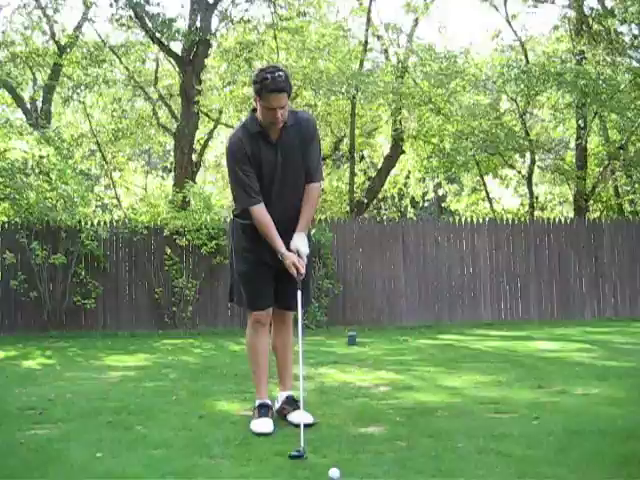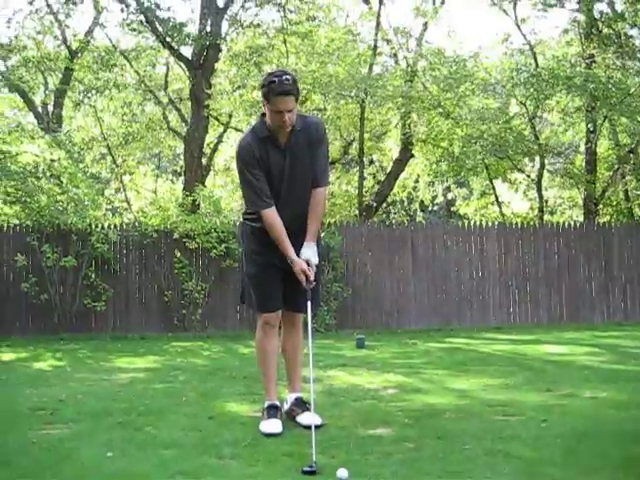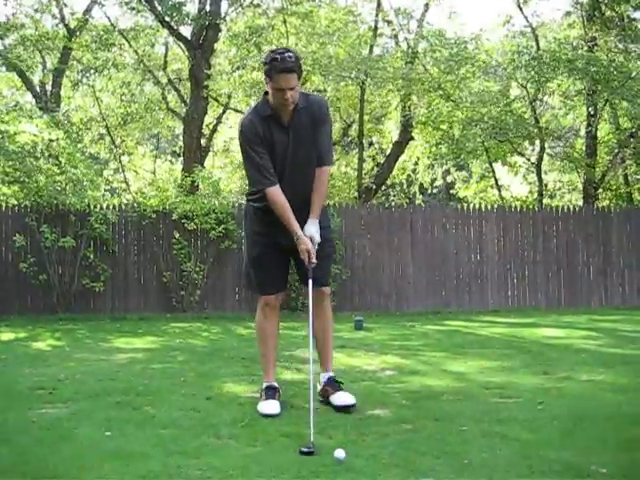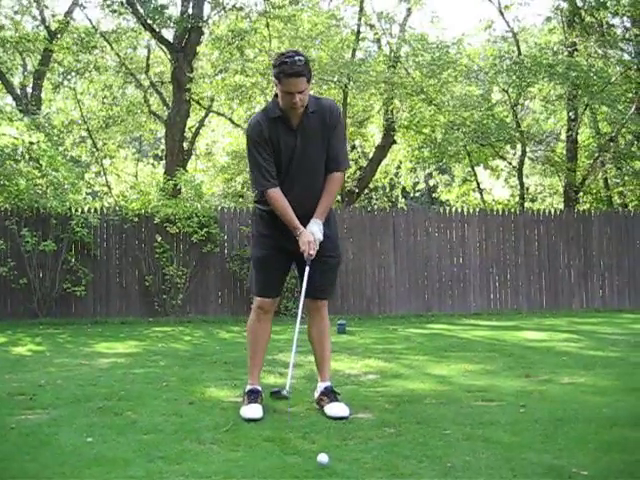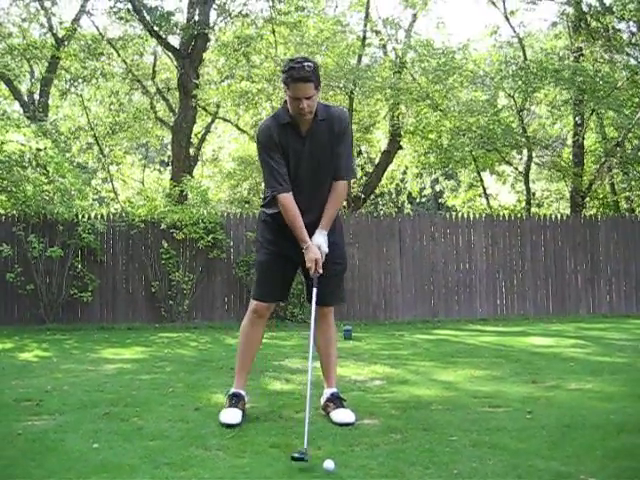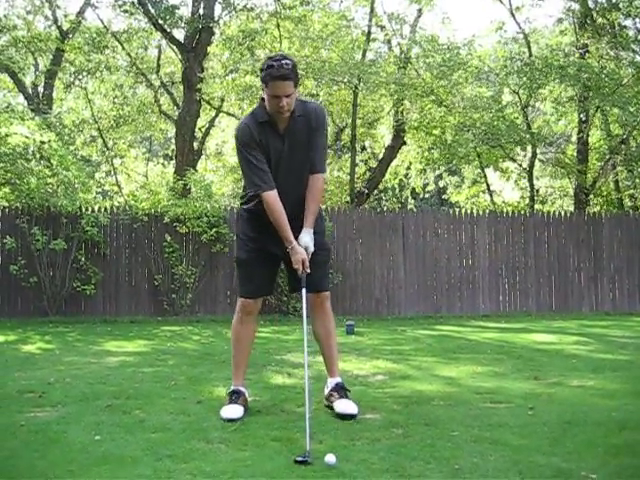
dt=0.4s
person 1, frame 1
left shoulder: (305, 126)
right shoulder: (239, 142)
left elbow: (314, 183)
right elbow: (253, 204)
left wrist: (300, 236)
right wrist: (281, 251)
left hip: (294, 236)
right hip: (253, 238)
left knee: (286, 316)
right knee: (259, 317)
left ankle: (286, 396)
right ankle: (262, 402)
person 1, frame 2
left shoulder: (314, 130)
right shoulder: (249, 147)
left elbow: (319, 189)
right elbow: (265, 208)
left wrist: (310, 246)
right wrist: (292, 258)
left hip: (304, 238)
right hip: (263, 240)
left knee: (295, 319)
right knee: (269, 319)
left ankle: (295, 397)
right ankle: (271, 404)
person 1, frame 3
left shoulder: (317, 109)
right shoulder: (251, 124)
left elbow: (323, 167)
right elbow: (268, 186)
left wrist: (312, 223)
right wrist: (296, 234)
left hip: (311, 216)
right hip: (267, 221)
left knee: (322, 295)
right knee: (269, 301)
left ankle: (328, 377)
right ankle: (269, 385)
person 1, frame 4
left shoulder: (329, 114)
right shoulder: (259, 126)
left elbow: (337, 171)
right elbow: (269, 187)
left wrist: (316, 223)
right wrist: (299, 231)
left hip: (319, 222)
right hip: (273, 225)
left knee: (318, 305)
right knee: (263, 304)
left ankle: (324, 387)
right ankle: (253, 388)
person 1, frame 5
left shoulder: (338, 121)
right shoulder: (269, 131)
left elbow: (341, 181)
right elbow: (282, 193)
left wrist: (321, 234)
right wrist: (305, 244)
left hip: (324, 229)
right hip: (278, 230)
left knee: (325, 311)
right knee: (260, 308)
left ankle: (331, 393)
right ankle: (237, 392)
person 1, frame 6
left shoulder: (315, 115)
right shoulder: (248, 130)
left elbow: (317, 176)
right elbow: (266, 191)
left wrist: (306, 231)
right wrist: (290, 244)
left hip: (306, 222)
right hip: (259, 226)
left knee: (320, 299)
right knee: (247, 305)
left ankle: (335, 383)
right ankle: (237, 390)
